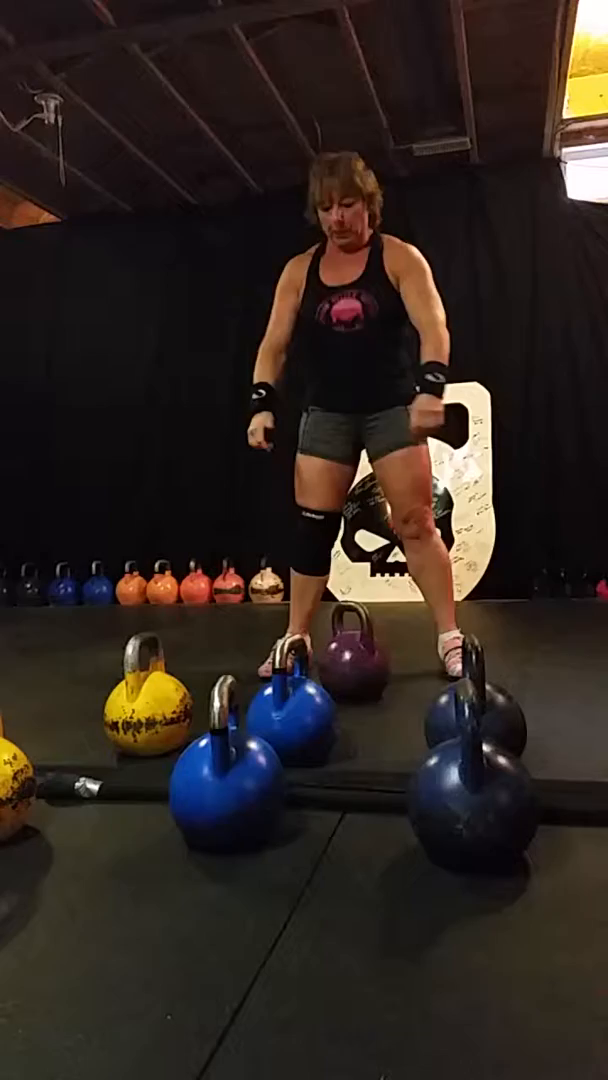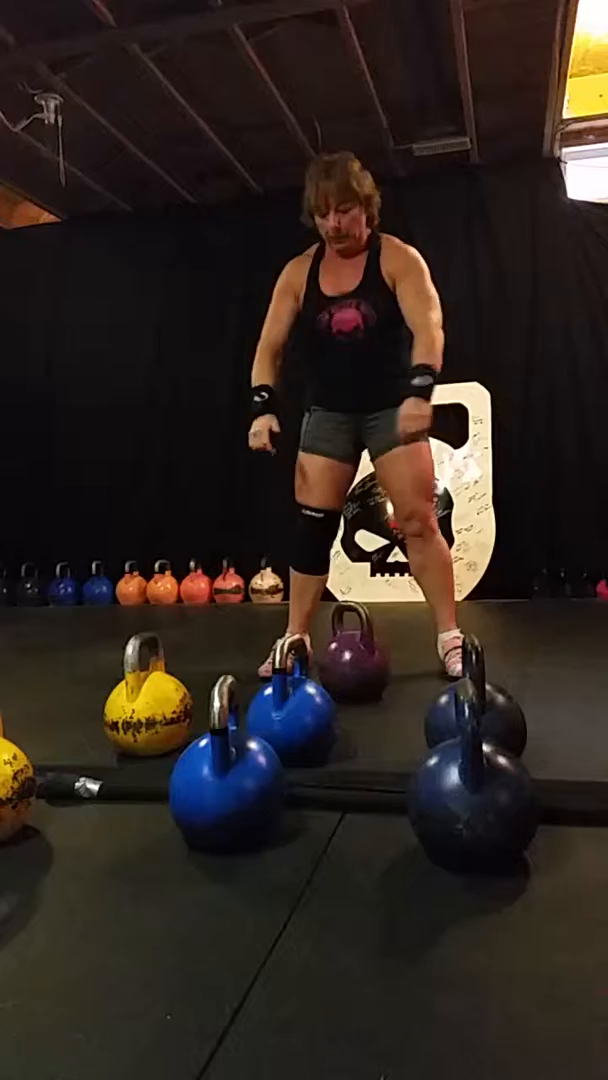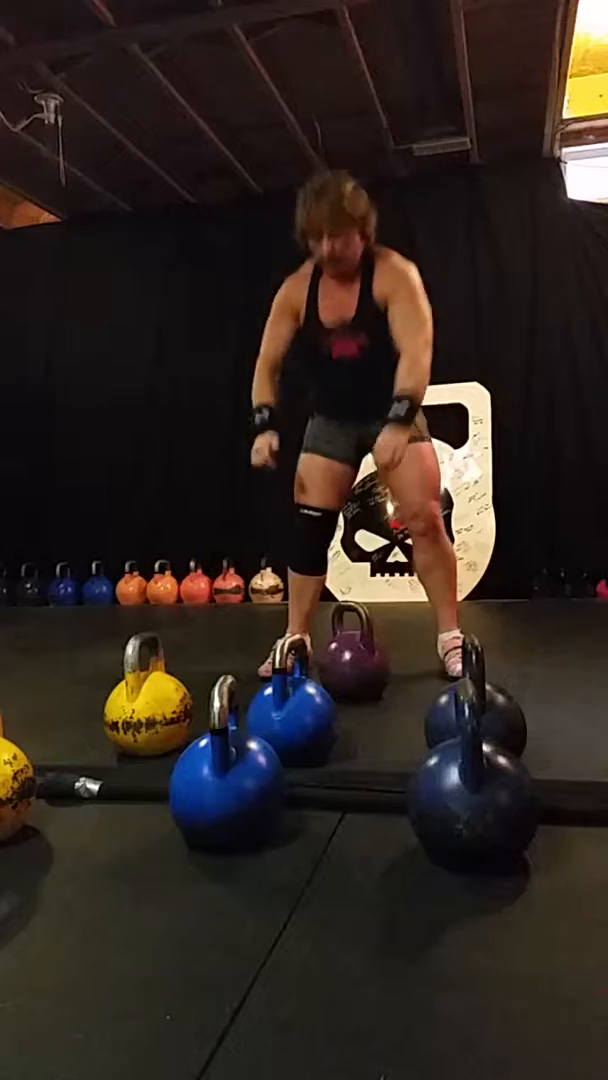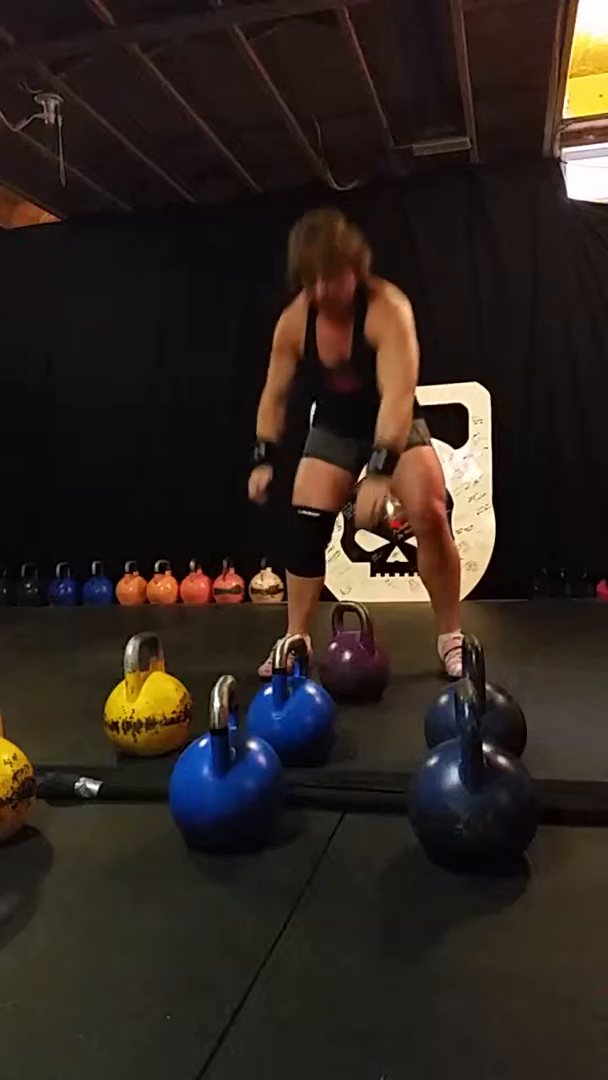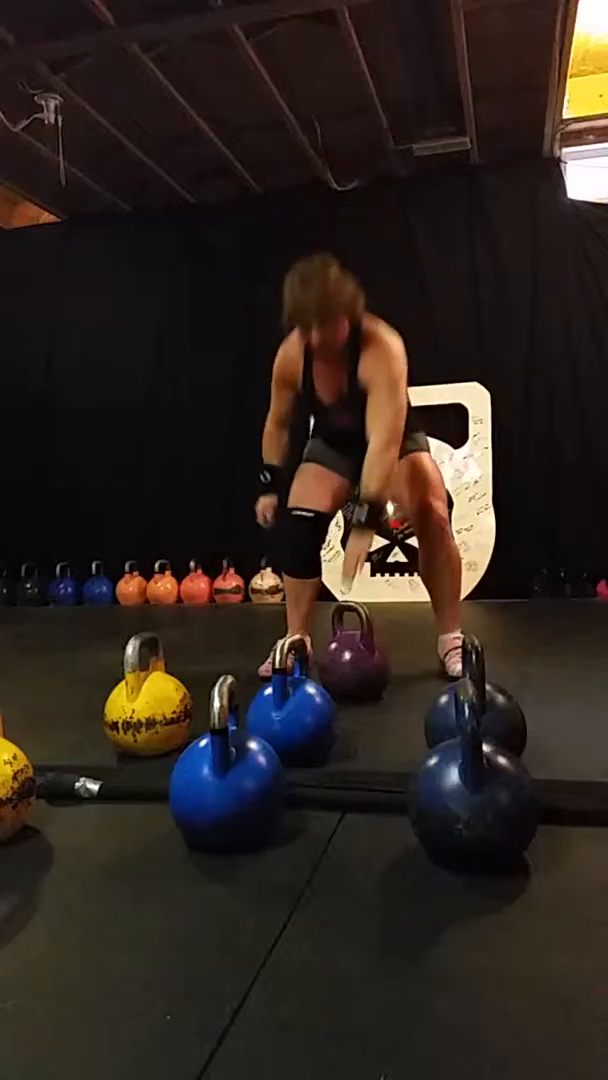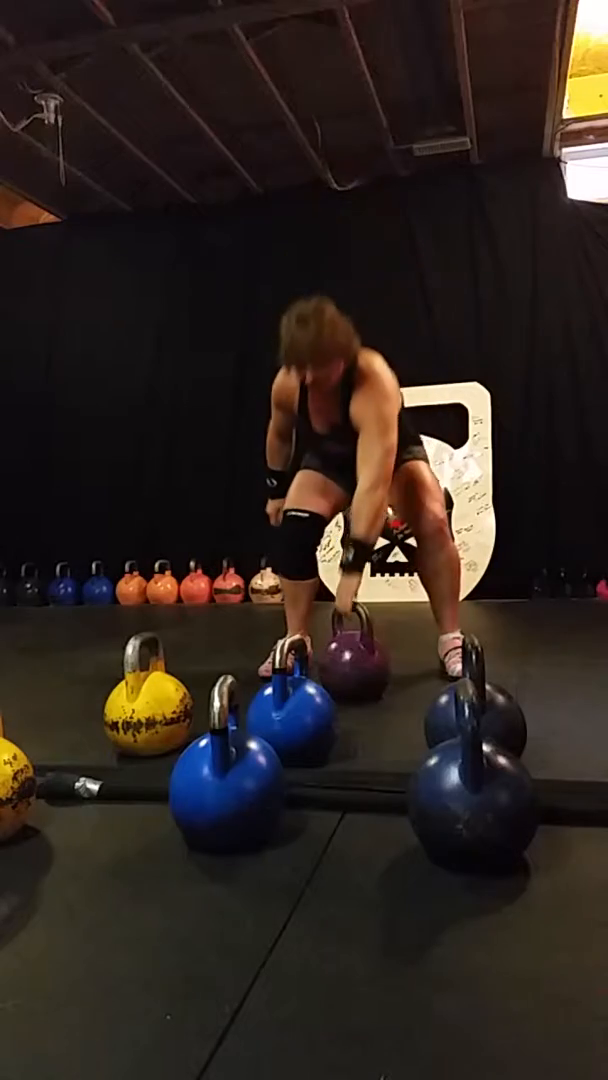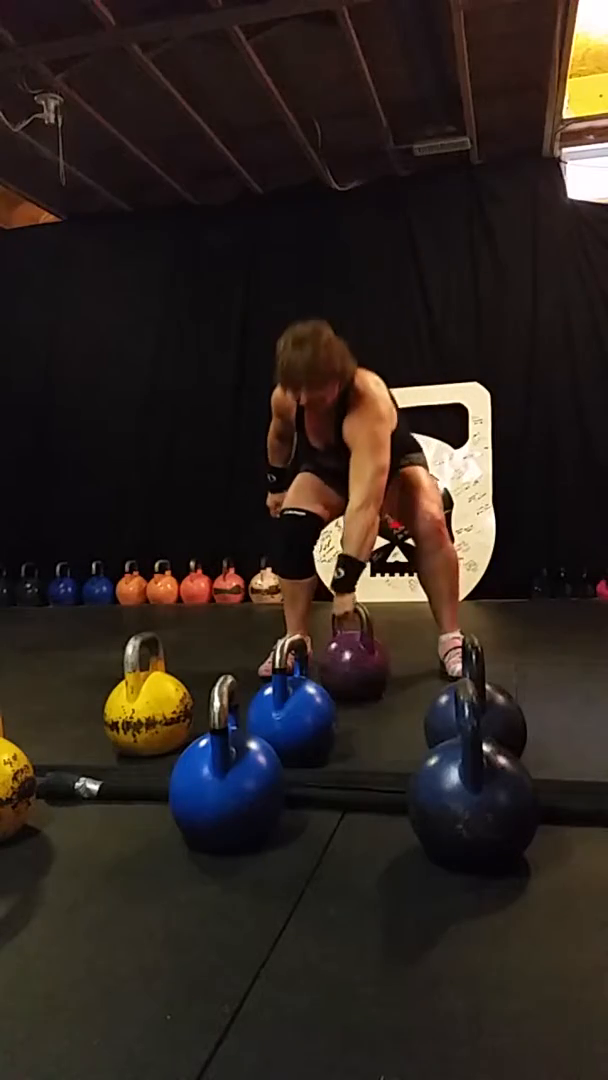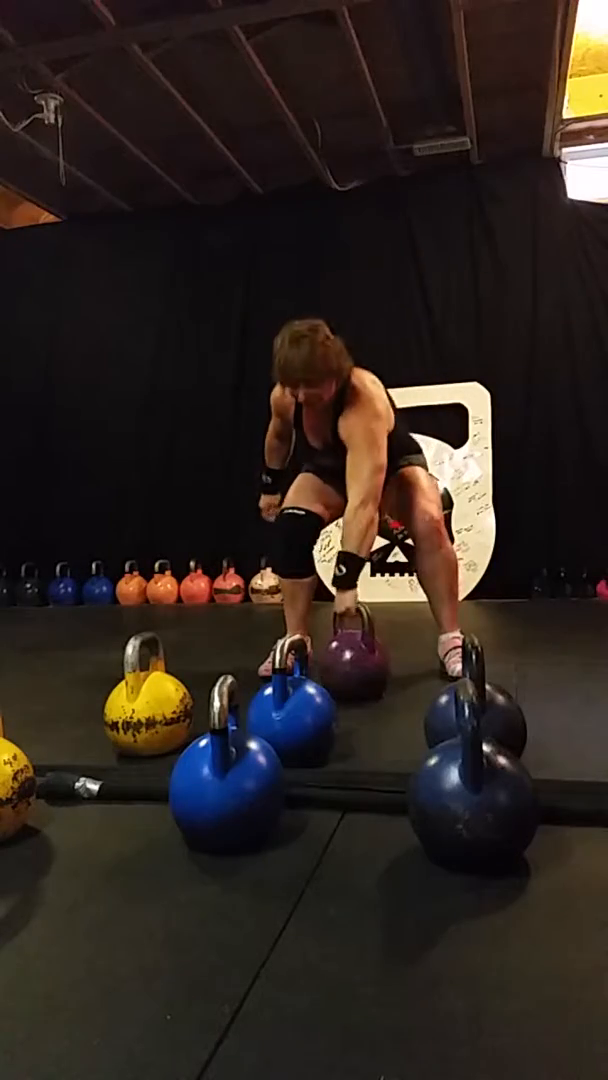
dt=0.1s
person 1, frame 1
left shoulder: (399, 258)
right shoulder: (299, 271)
left elbow: (432, 326)
right elbow: (273, 347)
left wrist: (431, 388)
right wrist: (261, 403)
left hip: (393, 408)
right hip: (327, 412)
left knee: (415, 522)
right knee: (312, 527)
left ankle: (451, 640)
right ankle: (296, 643)
person 1, frame 2
left shoulder: (398, 258)
right shoulder: (298, 272)
left elbow: (428, 328)
right elbow: (269, 347)
left wrist: (420, 392)
right wrist: (263, 406)
left hip: (392, 406)
right hip: (328, 412)
left knee: (417, 520)
right knee: (312, 525)
left ankle: (450, 639)
right ankle: (295, 643)
person 1, frame 3
left shoulder: (394, 274)
right shoulder: (294, 290)
left elbow: (416, 352)
right elbow: (267, 364)
left wrist: (400, 422)
right wrist: (264, 423)
left hip: (395, 414)
right hip: (332, 419)
left knee: (423, 516)
right knee: (310, 523)
left ankle: (450, 638)
right ankle: (296, 641)
person 1, frame 4
left shoulder: (387, 309)
right shoulder: (294, 322)
left elbow: (399, 396)
right elbow: (274, 396)
left wrist: (379, 473)
right wrist: (263, 460)
left hip: (394, 429)
right hip: (333, 429)
left knee: (429, 512)
right knee: (305, 526)
left ankle: (451, 639)
person 1, frame 5
left shoulder: (381, 350)
right shoulder: (290, 358)
left elbow: (384, 444)
right elbow: (278, 422)
left wrist: (365, 527)
right wrist: (268, 485)
left hip: (396, 443)
right hip: (333, 447)
left knee: (432, 517)
right knee: (298, 524)
left ankle: (451, 641)
person 1, frame 6
left shoulder: (374, 385)
right shoulder: (286, 385)
left elbow: (374, 484)
right elbow: (279, 434)
left wrist: (353, 567)
right wrist: (276, 488)
left hip: (393, 457)
right hip: (329, 462)
left knee: (431, 519)
right knee: (295, 527)
left ankle: (451, 641)
person 1, frame 7
left shoulder: (368, 405)
right shoulder: (284, 399)
left elbow: (365, 506)
left wrist: (346, 585)
right wrist: (276, 484)
left hip: (393, 464)
right hip: (327, 470)
left knee: (430, 523)
right knee: (292, 527)
left ankle: (451, 642)
person 1, frame 8
left shoulder: (365, 404)
right shoulder: (283, 398)
left elbow: (363, 504)
left wrist: (346, 581)
right wrist: (270, 486)
left hip: (392, 463)
right hip: (326, 470)
left knee: (428, 523)
right knee: (291, 526)
left ankle: (451, 641)
